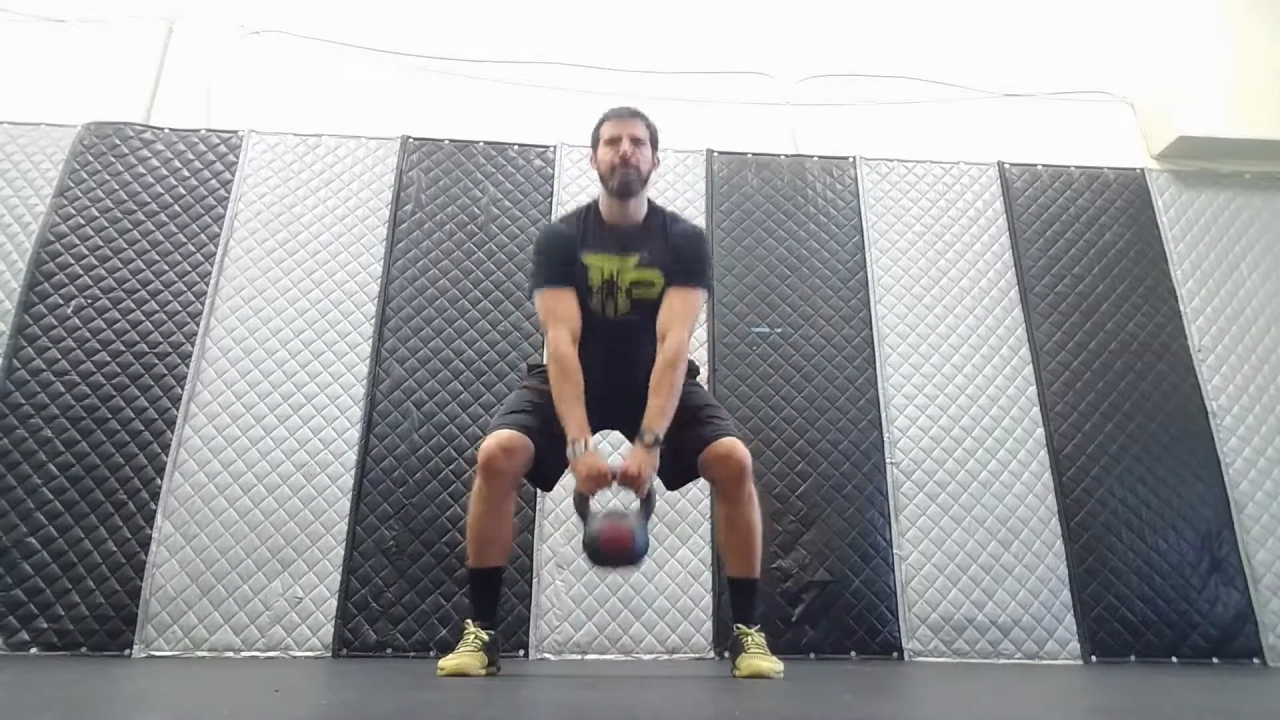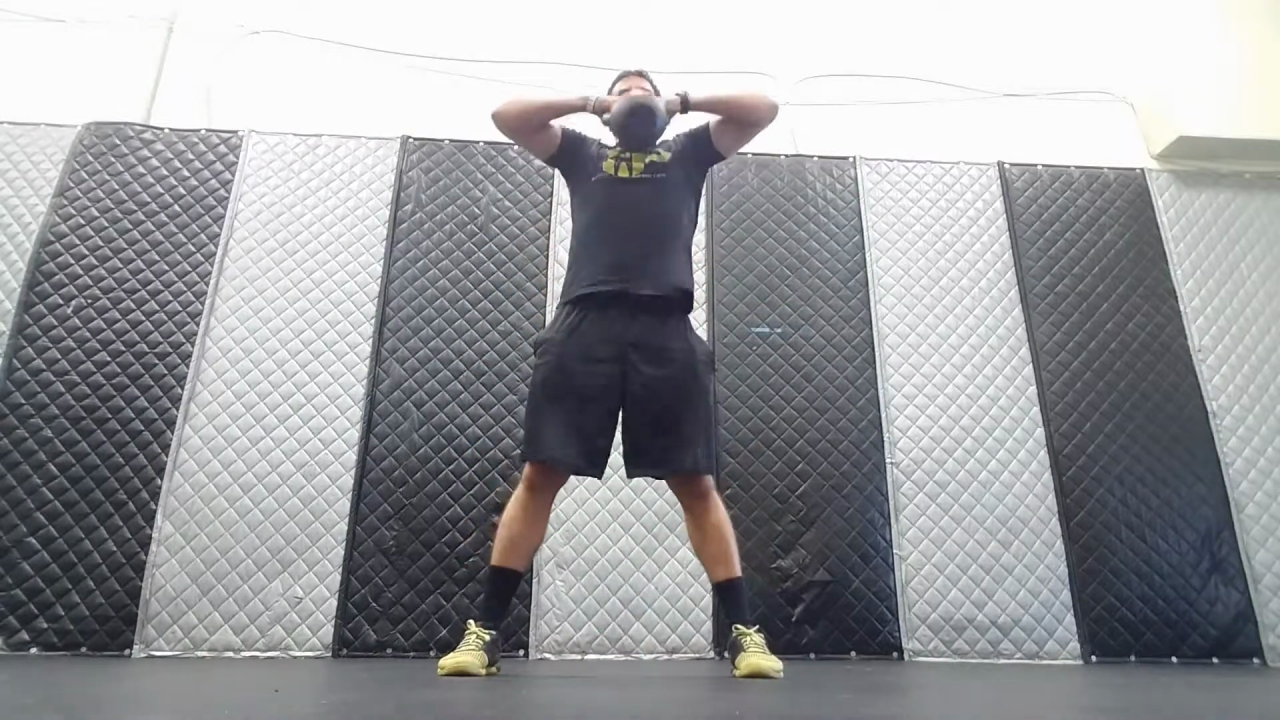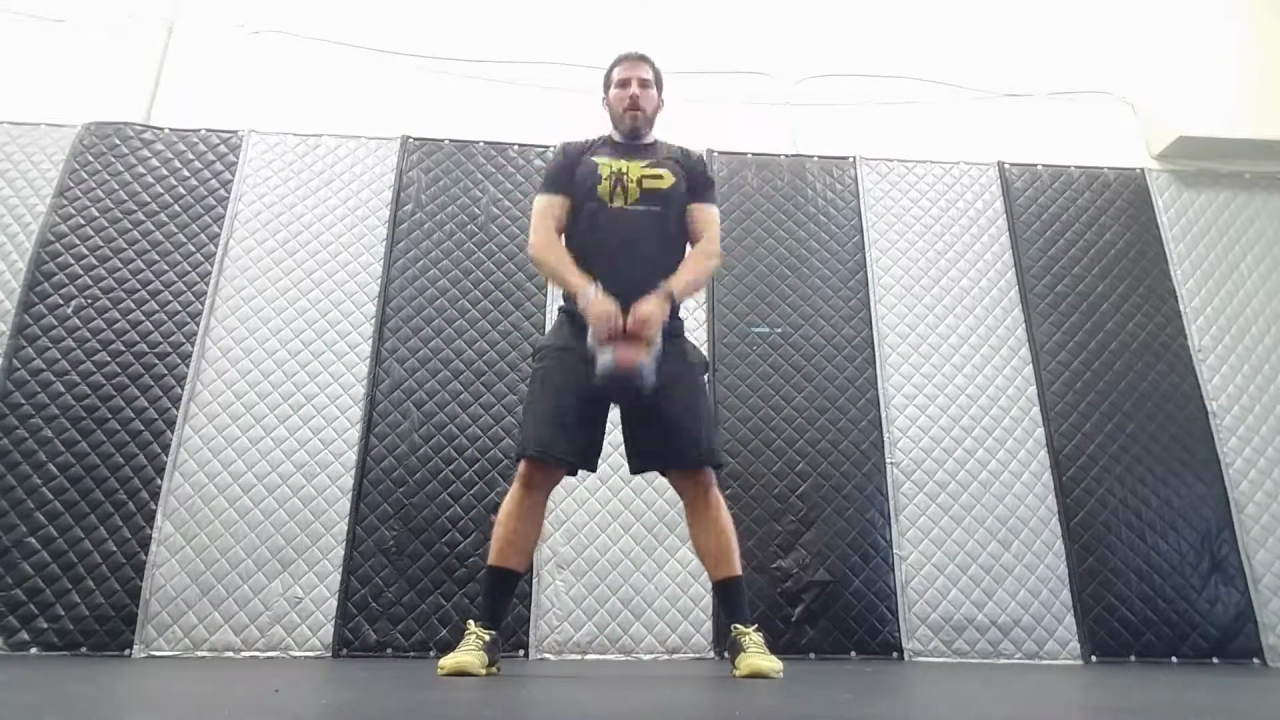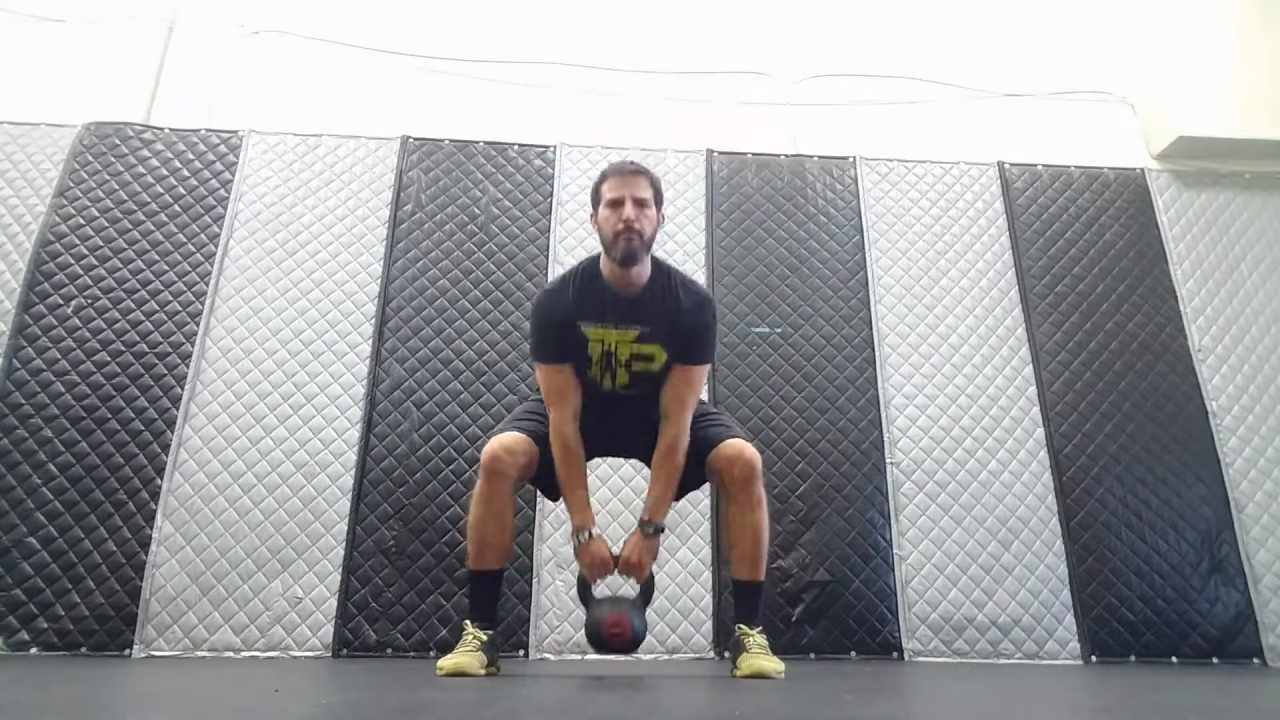
dt=0.5s
person 1, frame 1
left shoulder: (683, 241)
right shoulder: (560, 240)
left elbow: (674, 348)
right elbow: (562, 346)
left wrist: (651, 444)
right wrist: (578, 443)
left hip: (655, 385)
right hip: (578, 382)
left knee: (733, 463)
right knee: (496, 456)
left ankle: (747, 633)
right ankle: (480, 632)
person 1, frame 2
left shoulder: (688, 149)
right shoulder: (581, 149)
left elbow: (763, 109)
right elbow: (506, 115)
left wrist: (684, 103)
right wrist: (588, 102)
left hip: (665, 328)
right hip: (585, 324)
left knee: (696, 483)
right knee: (540, 475)
left ankle: (743, 632)
right ankle: (484, 630)
person 1, frame 3
left shoulder: (689, 167)
right shoulder: (572, 160)
left elbow: (709, 250)
right elbow: (540, 240)
left wrist: (664, 295)
right wrist: (587, 291)
left hip: (663, 343)
right hip: (577, 339)
left knee: (697, 480)
right knee: (535, 475)
left ankle: (743, 632)
right ankle: (483, 631)
person 1, frame 4
left shoulder: (691, 304)
right shoulder: (558, 301)
left elbow: (676, 427)
right elbow: (563, 420)
left wrist: (649, 529)
right wrist: (583, 532)
left hip: (661, 416)
right hip: (577, 413)
left knee: (742, 464)
right knee: (499, 458)
left ankle: (748, 632)
right ankle: (479, 633)
